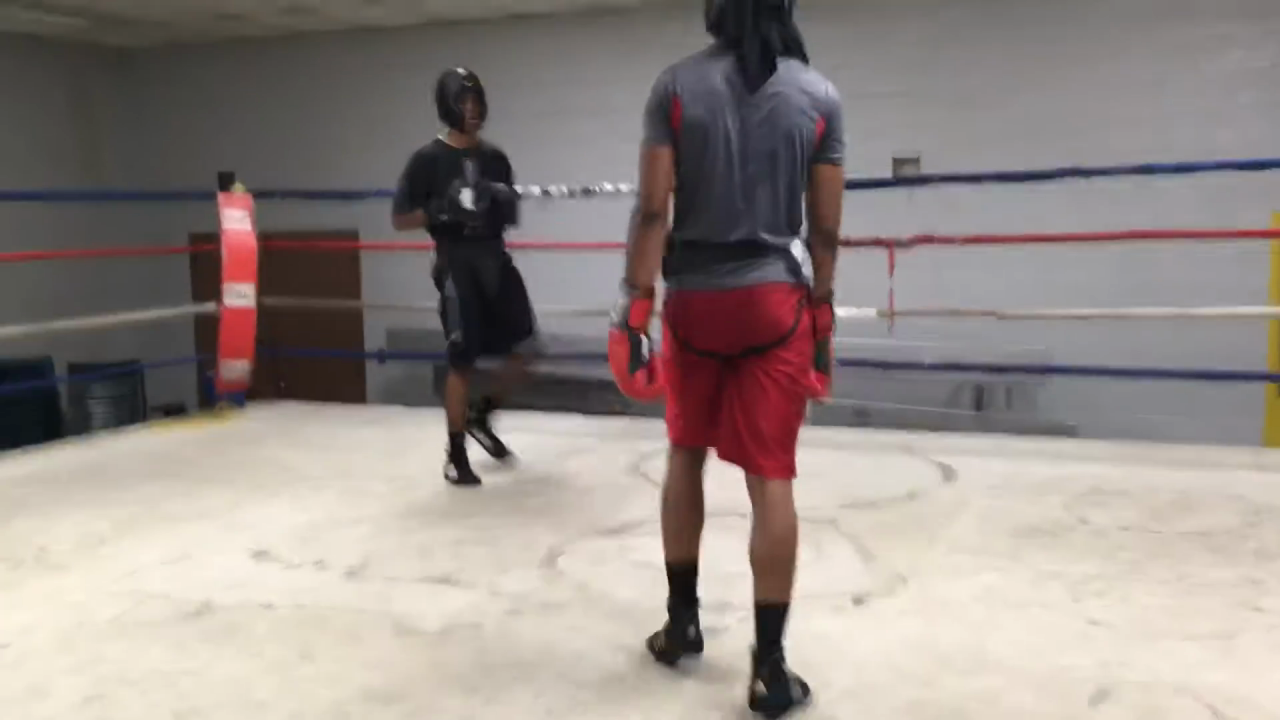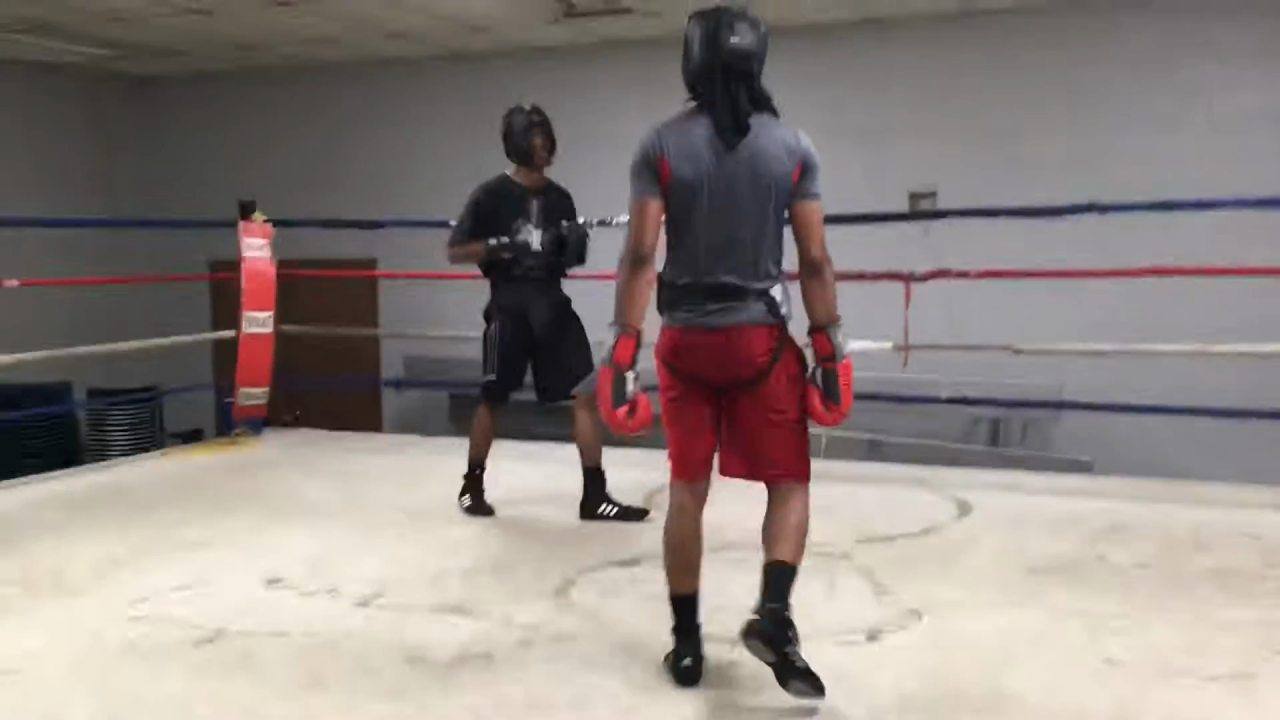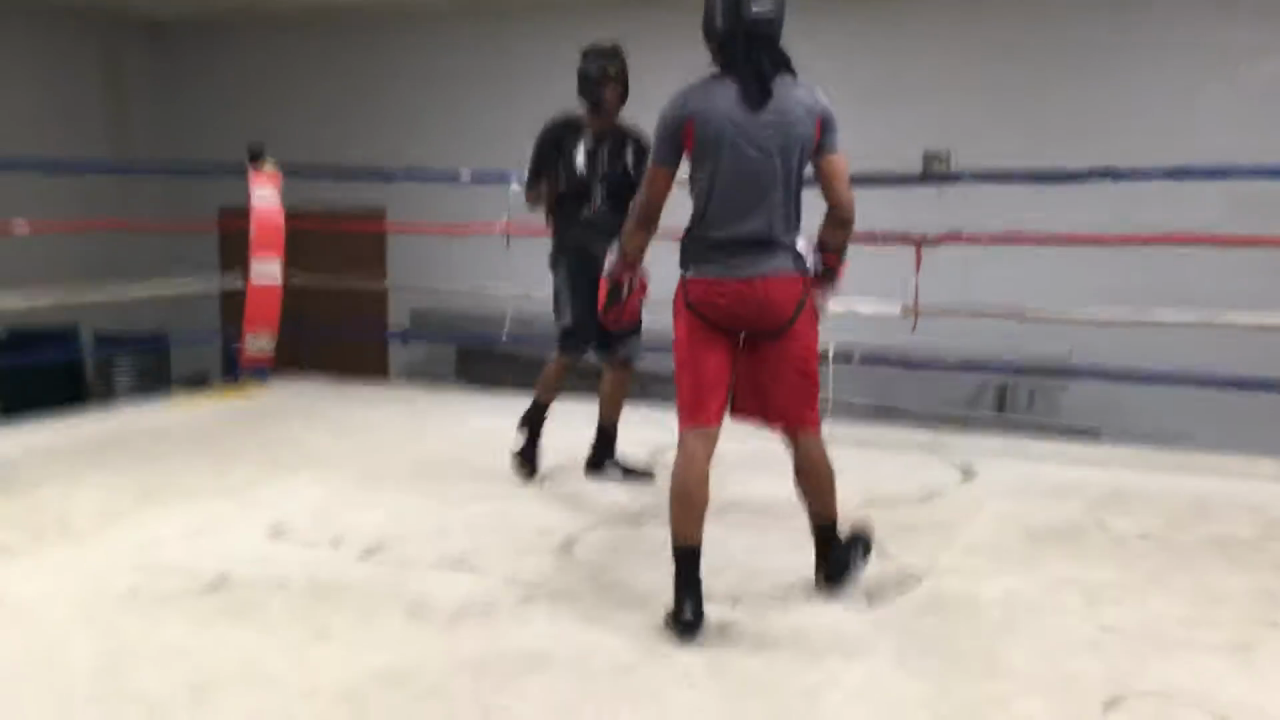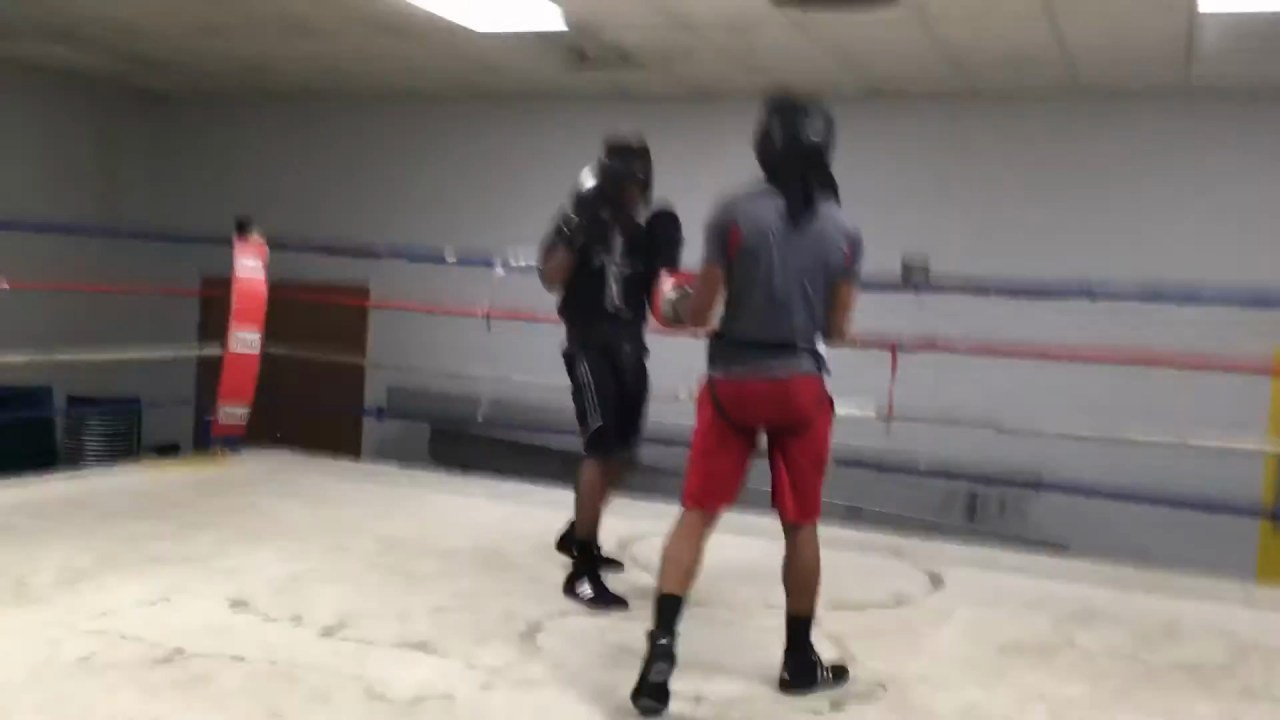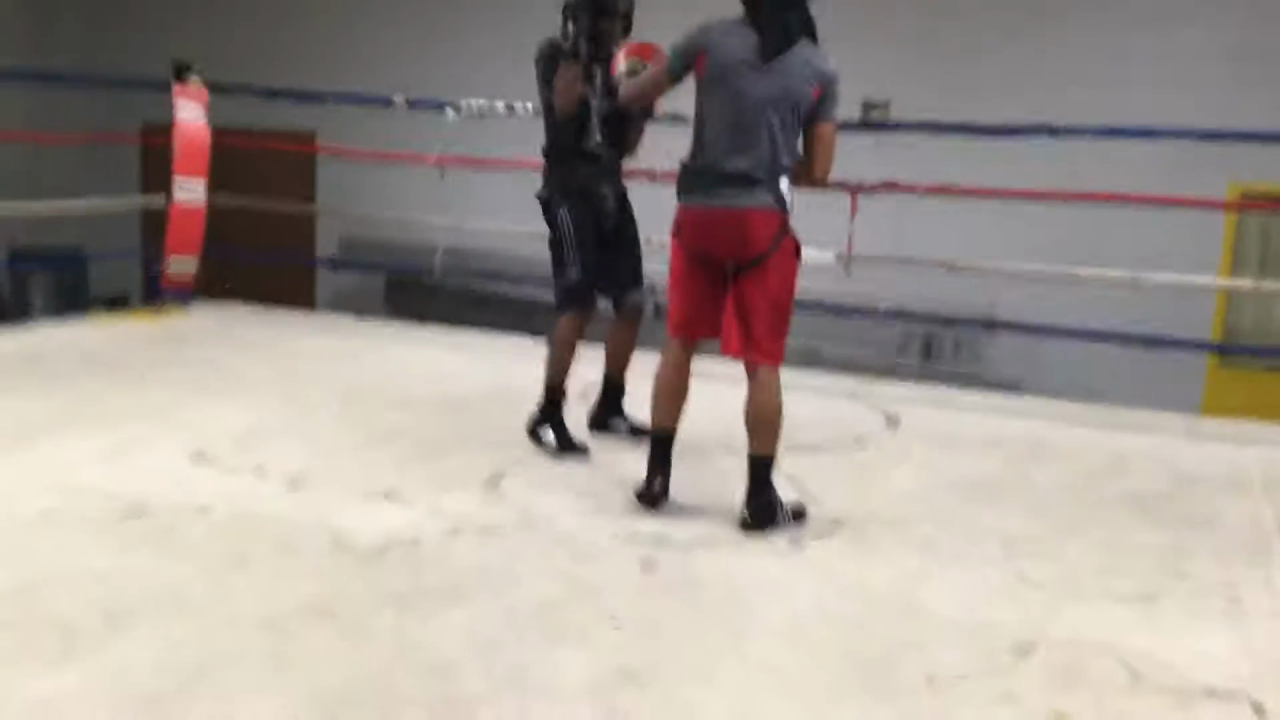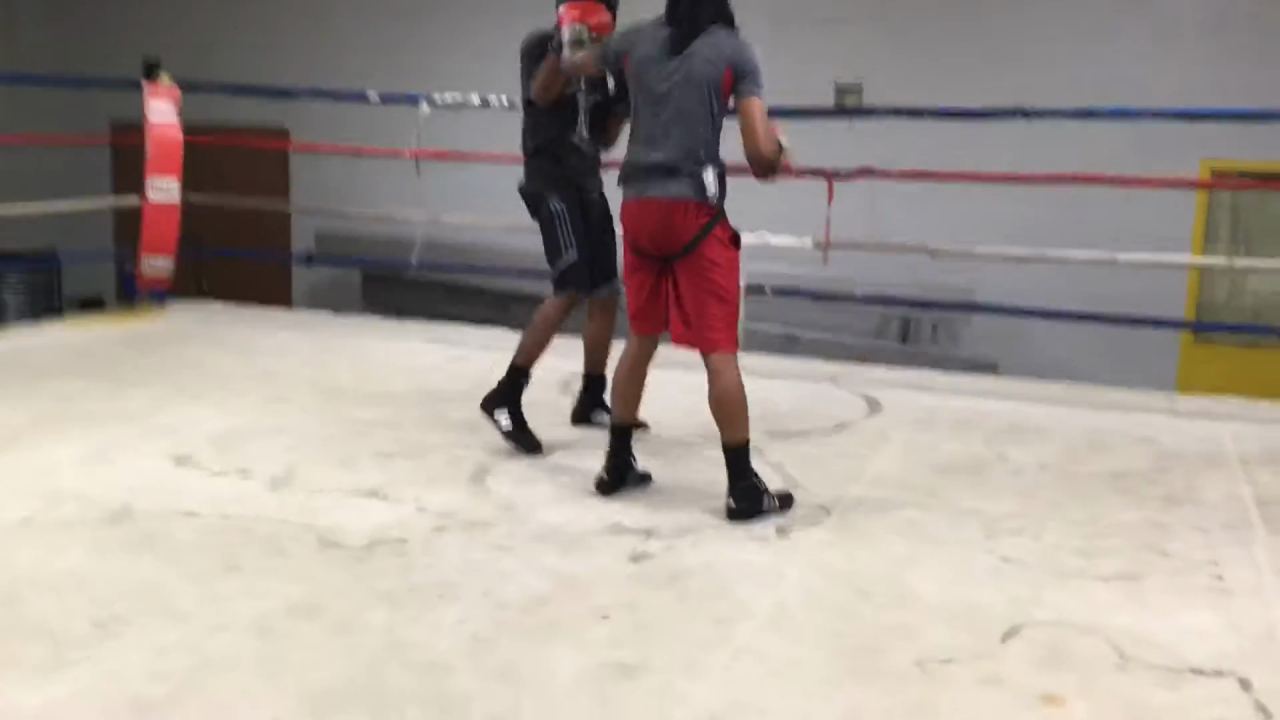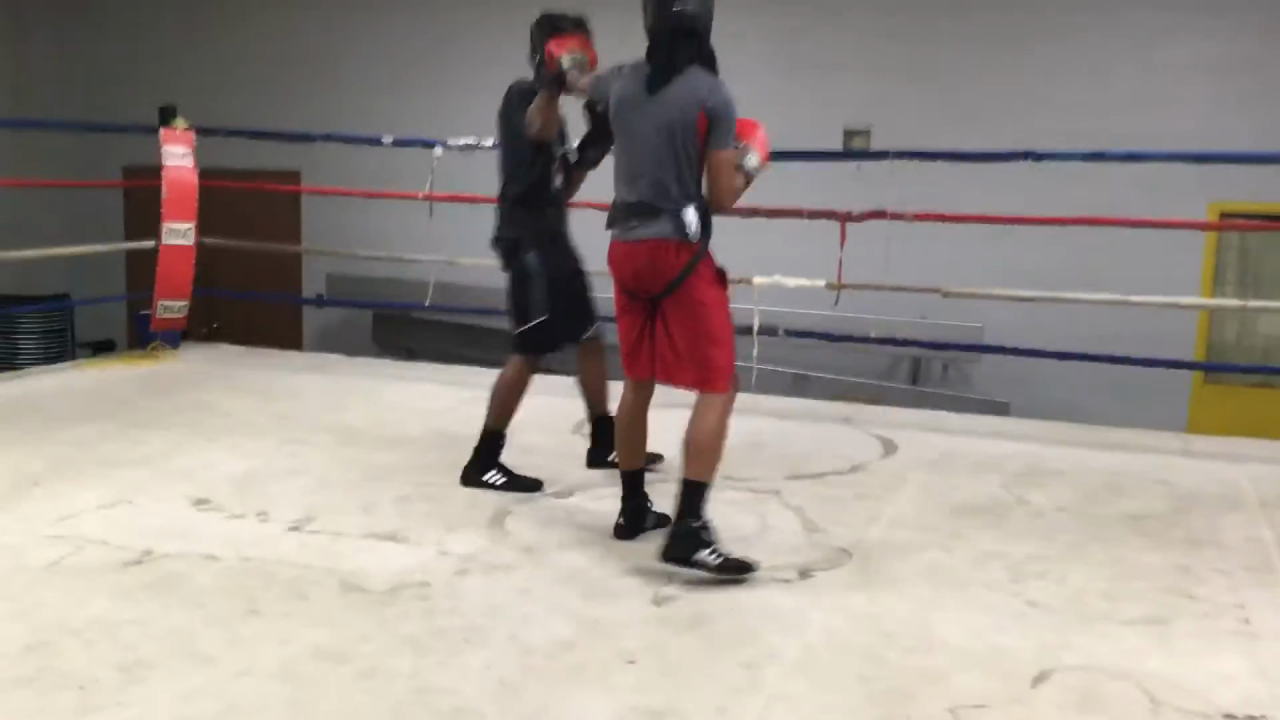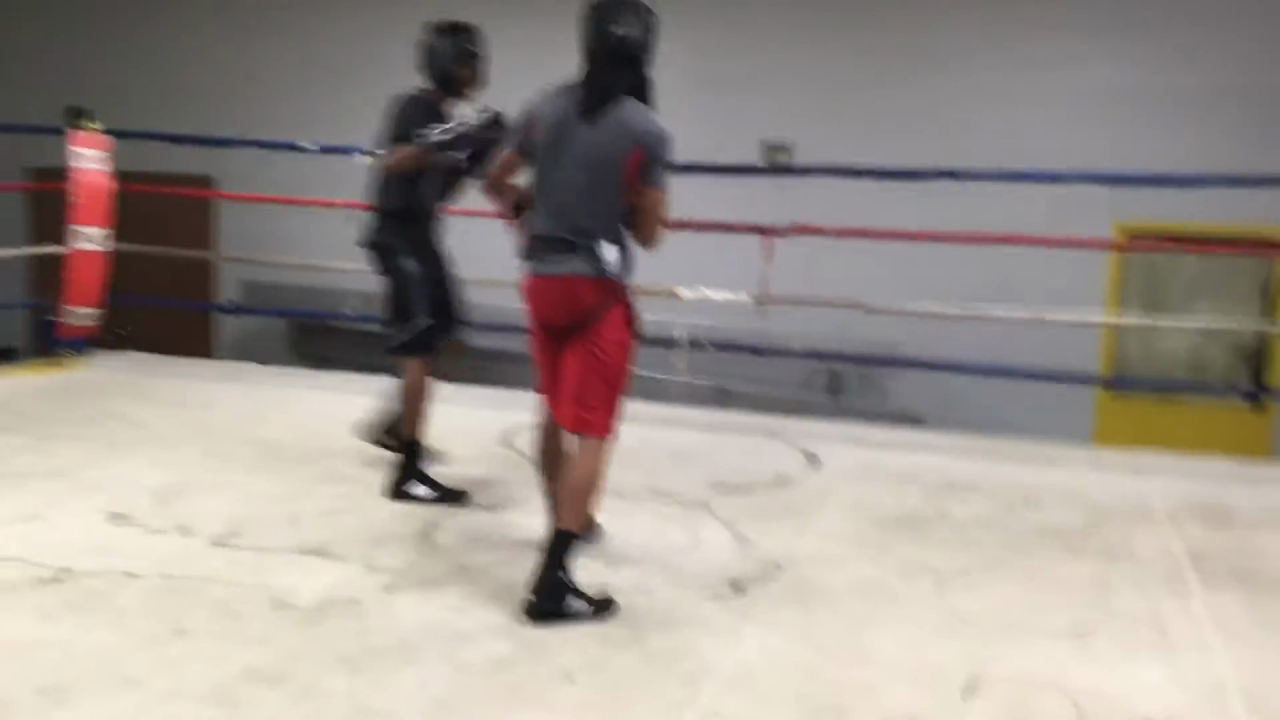
dt=0.3s
person 1, frame 1
left shoulder: (676, 86)
right shoulder: (819, 95)
left elbow: (652, 211)
right elbow: (825, 228)
left wrist: (635, 310)
right wrist: (821, 318)
left hip: (695, 302)
right hip: (775, 302)
left knee: (686, 456)
right knee: (770, 479)
left ankle: (682, 616)
person 1, frame 2
left shoulder: (661, 144)
right shoulder: (791, 145)
left elbow: (640, 256)
right elbow: (815, 262)
left wrist: (622, 351)
right wrist: (827, 348)
left hip: (686, 336)
right hip: (759, 336)
left knee: (688, 489)
right knee: (788, 484)
left ankle: (686, 642)
right ankle: (773, 612)
person 1, frame 3
left shoulder: (688, 106)
right shoulder: (811, 106)
left elbow: (648, 209)
right elbow: (842, 209)
left wrist: (622, 268)
right wrist: (828, 260)
left hip: (706, 289)
right hip: (780, 287)
left knee: (696, 440)
right knee: (802, 431)
left ankle: (687, 595)
right ankle: (831, 557)
person 1, frame 4
left shoulder: (734, 213)
right shoulder: (844, 231)
left elbow: (695, 312)
right elbow: (836, 328)
left wrist: (670, 301)
left hip: (733, 383)
right hip: (801, 388)
left knee: (696, 515)
right knee: (801, 527)
left ankle: (661, 646)
right ankle: (798, 659)
person 1, frame 5
right shoulder: (819, 69)
left elbow: (636, 96)
right elbow: (817, 171)
left wrist: (625, 81)
left hip: (701, 215)
right hip: (763, 221)
left knee: (680, 342)
right knee: (762, 363)
left ankle: (658, 474)
right ankle: (761, 499)
person 1, frame 6
left shoulder: (635, 42)
right shoulder: (732, 53)
left elbow: (576, 65)
right elbow: (760, 150)
right wrist: (777, 152)
left hip: (638, 207)
right hip: (692, 210)
left knee: (641, 338)
right knee: (719, 350)
left ankle: (618, 464)
right ankle: (743, 487)
person 1, frame 7
left shoulder: (620, 82)
right shoulder: (711, 95)
left elbow: (579, 86)
right elbow: (722, 198)
left wrist: (568, 68)
right wrist: (750, 163)
left hip: (627, 247)
right hip: (678, 250)
left knee: (638, 382)
right knee: (716, 388)
left ankle: (632, 505)
right ankle: (689, 528)
person 1, frame 8
left shoulder: (543, 110)
right shoulder: (647, 133)
left elbow: (496, 183)
right elbow: (648, 234)
left hip: (542, 280)
right hip: (596, 288)
left knee: (557, 412)
right knee: (590, 435)
left ankle: (566, 523)
right ankle: (551, 582)
person 2, frame 1
left shoulder: (495, 158)
right shoulder: (428, 159)
right elbow: (401, 219)
left wrist: (508, 206)
right wrist: (445, 211)
left hip: (496, 260)
right hip: (457, 263)
left knee: (524, 348)
right knee: (462, 359)
left ankle: (480, 415)
right ankle: (456, 455)
person 2, frame 2
left shoulder: (561, 197)
right shoulder: (493, 194)
right elbow: (457, 252)
left wrist: (574, 249)
right wrist: (504, 246)
left hip: (553, 303)
right hip: (511, 306)
left knee: (588, 393)
right knee: (494, 398)
left ankle: (595, 495)
right ankle: (472, 485)
person 2, frame 3
left shoulder: (632, 142)
right shoulder: (560, 131)
right elbow: (533, 197)
left wrist: (640, 182)
right wrist: (566, 174)
left hip: (616, 250)
right hip: (574, 249)
left knee: (622, 356)
right knee: (572, 346)
left ankle: (602, 453)
right ankle: (532, 424)
person 2, frame 4
left shoulder: (646, 233)
right shoulder: (576, 224)
left elbow: (656, 299)
right elbow: (550, 279)
left wrist: (667, 255)
right wrist: (577, 222)
left hip: (630, 348)
right hip: (589, 346)
left knee: (619, 454)
right knee: (600, 451)
left ankle: (577, 536)
right ankle: (583, 572)
person 2, frame 5
right shoulder: (556, 53)
left elbow: (628, 145)
right elbow: (563, 105)
right wrist: (574, 43)
left hip: (610, 190)
right hip: (569, 190)
left knee: (631, 303)
right knee: (578, 303)
left ankle: (608, 407)
right ankle: (548, 415)
person 2, frame 6
right shoulder: (542, 45)
right elbow: (544, 95)
left wrist: (626, 94)
right wrist: (563, 38)
left hip: (588, 184)
right hip: (551, 183)
left knee: (606, 296)
right knee: (571, 290)
left ankle: (590, 401)
right ankle: (505, 395)
person 2, frame 7
left shoulder: (551, 110)
right shoulder: (524, 93)
right elbow: (539, 131)
left wrist: (596, 145)
right wrist: (553, 77)
left hip: (550, 234)
right hip: (527, 235)
left knee: (589, 340)
right knee: (530, 350)
left ankle: (604, 444)
right ankle: (483, 460)
person 2, frame 8
left shoulder: (447, 116)
right shoulder: (415, 107)
right elbow: (389, 166)
left wrist: (481, 150)
right wrist: (441, 141)
left hip: (419, 239)
right hip: (399, 240)
left knee: (429, 340)
right knee: (422, 354)
left ankle: (393, 429)
right ankle: (410, 473)
